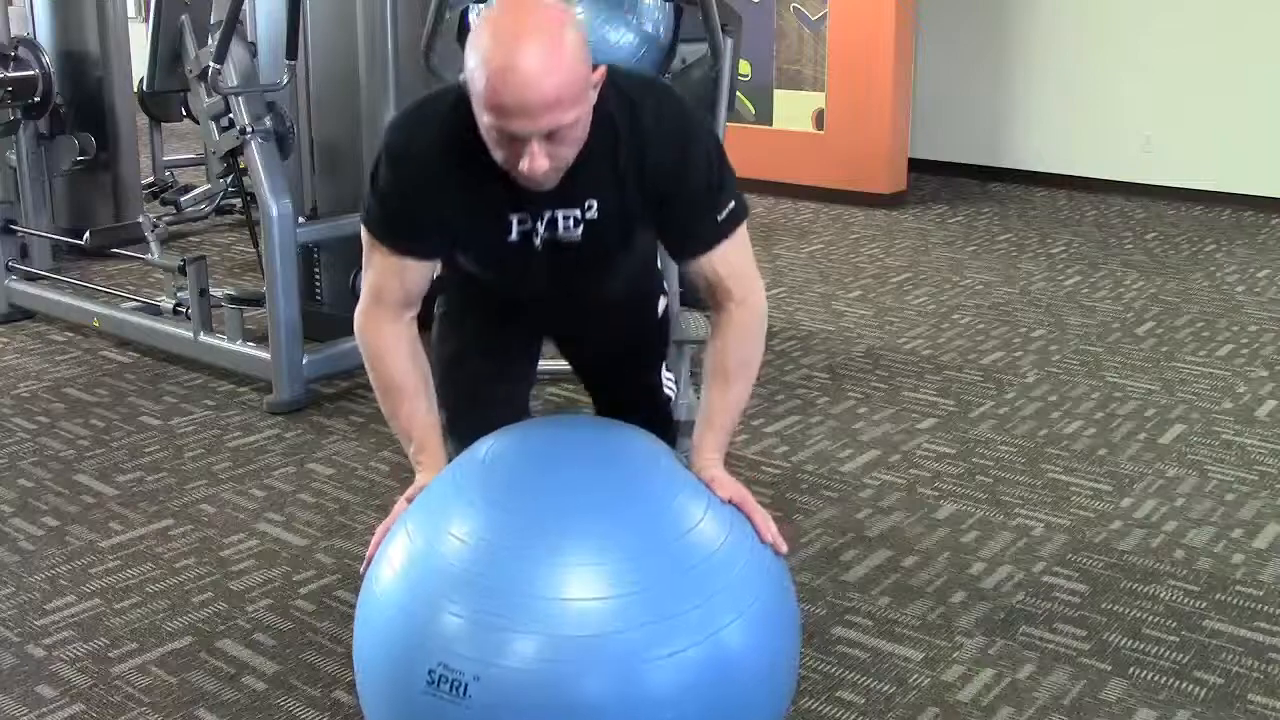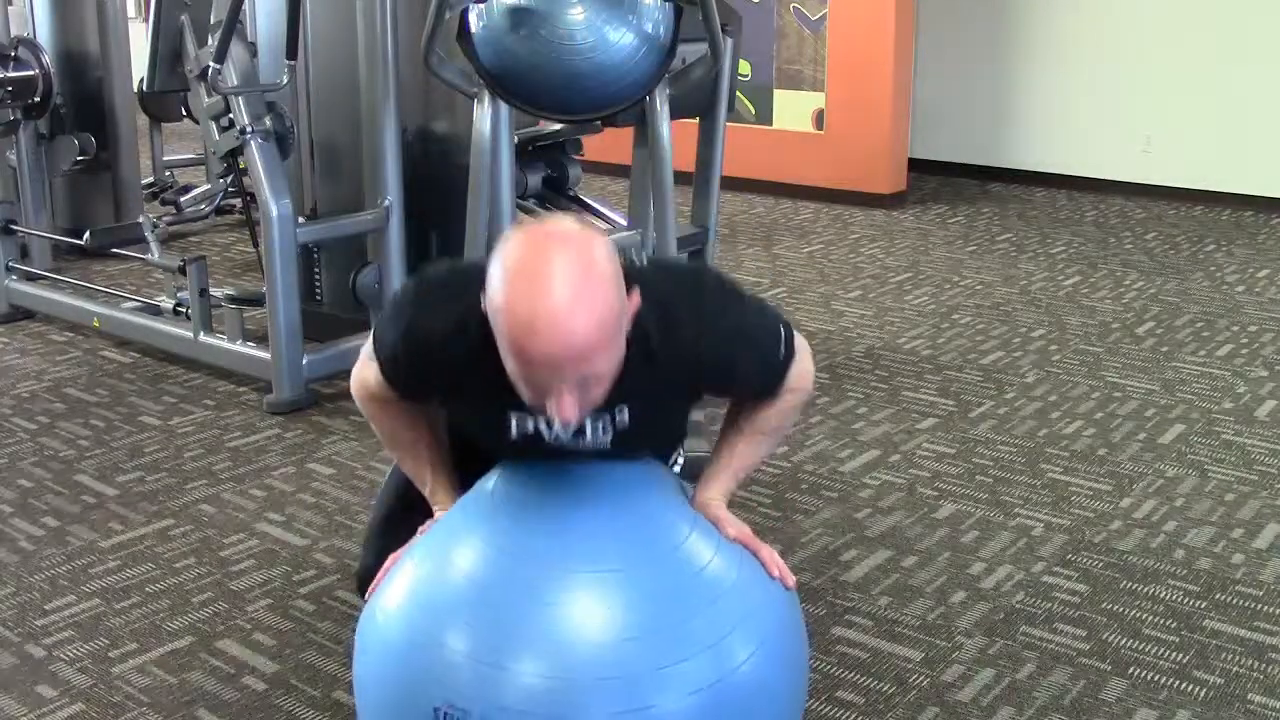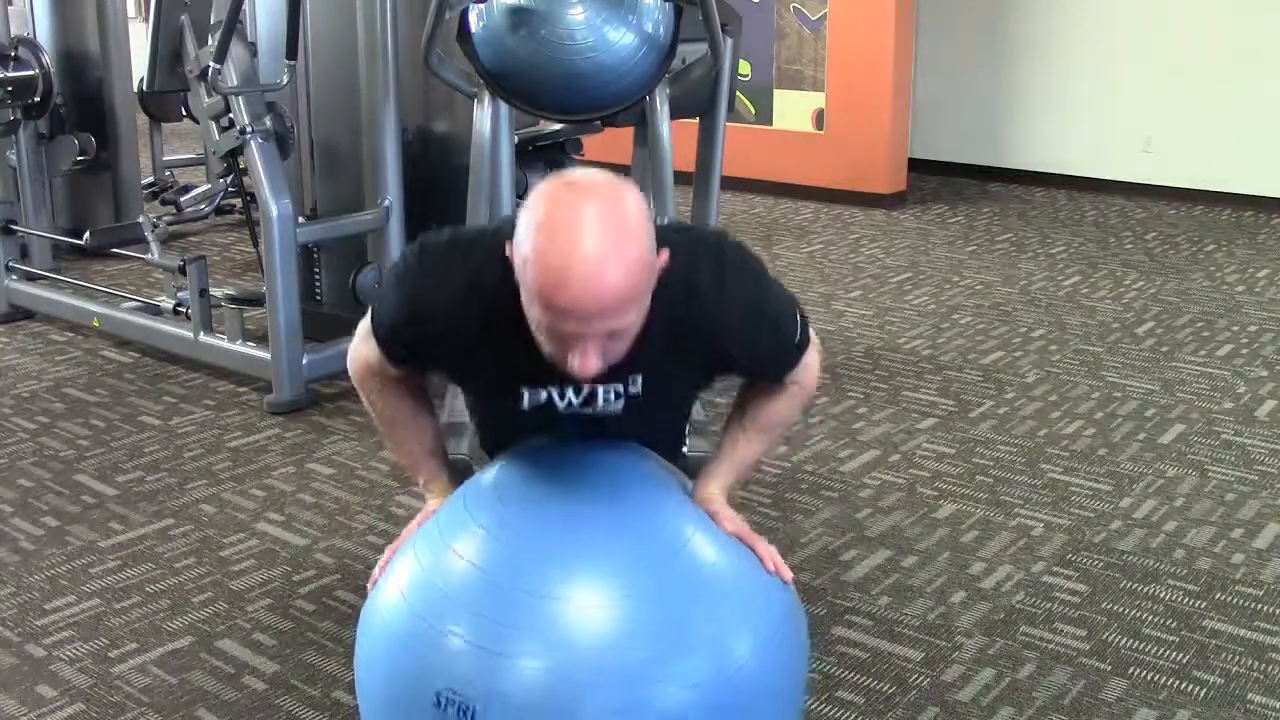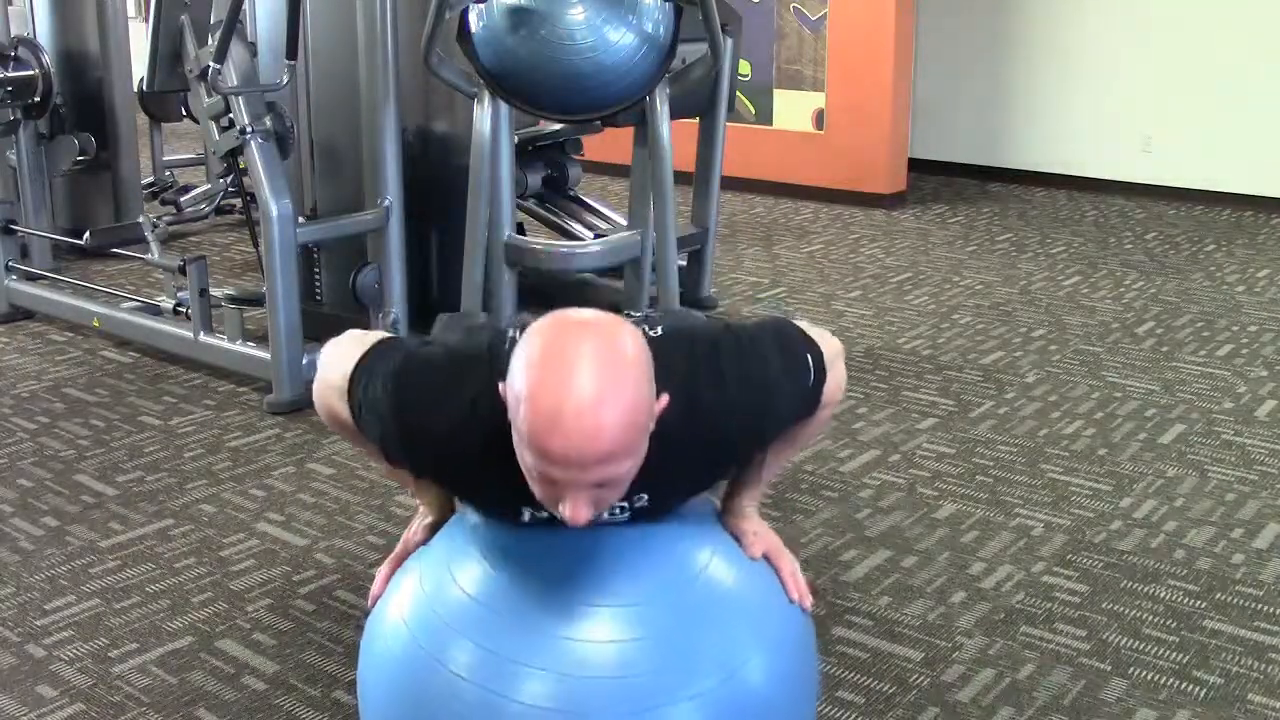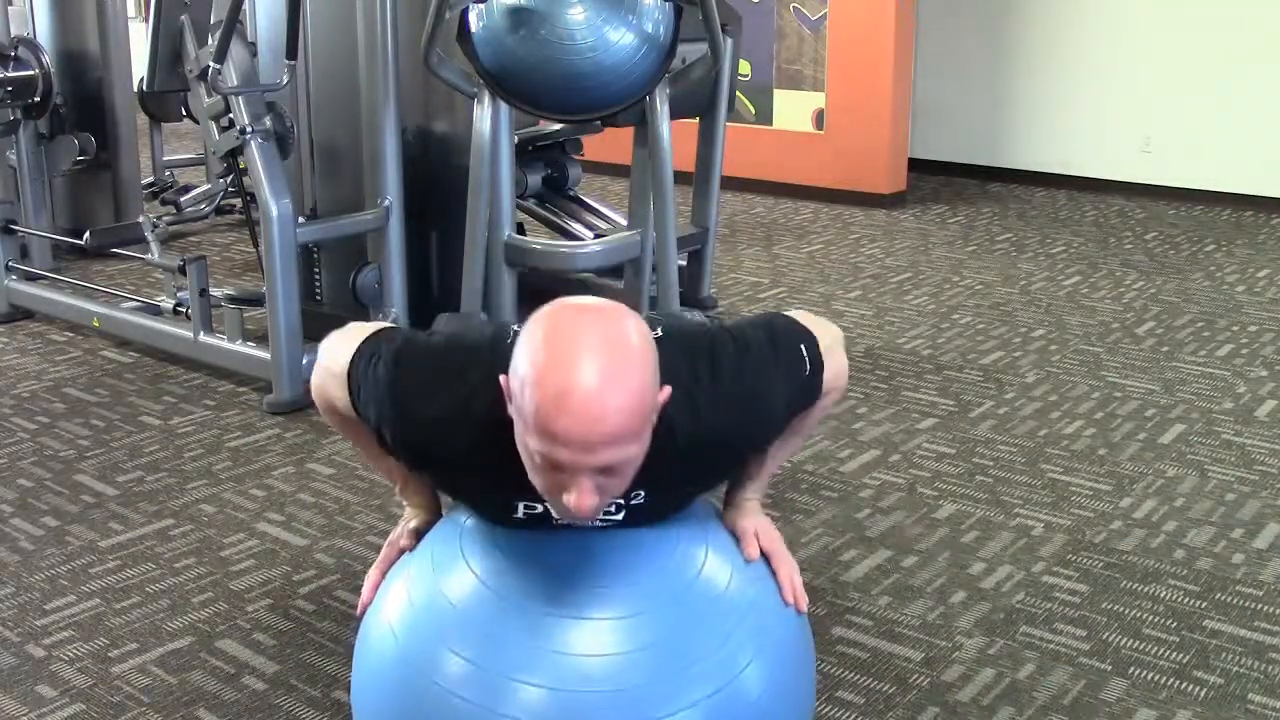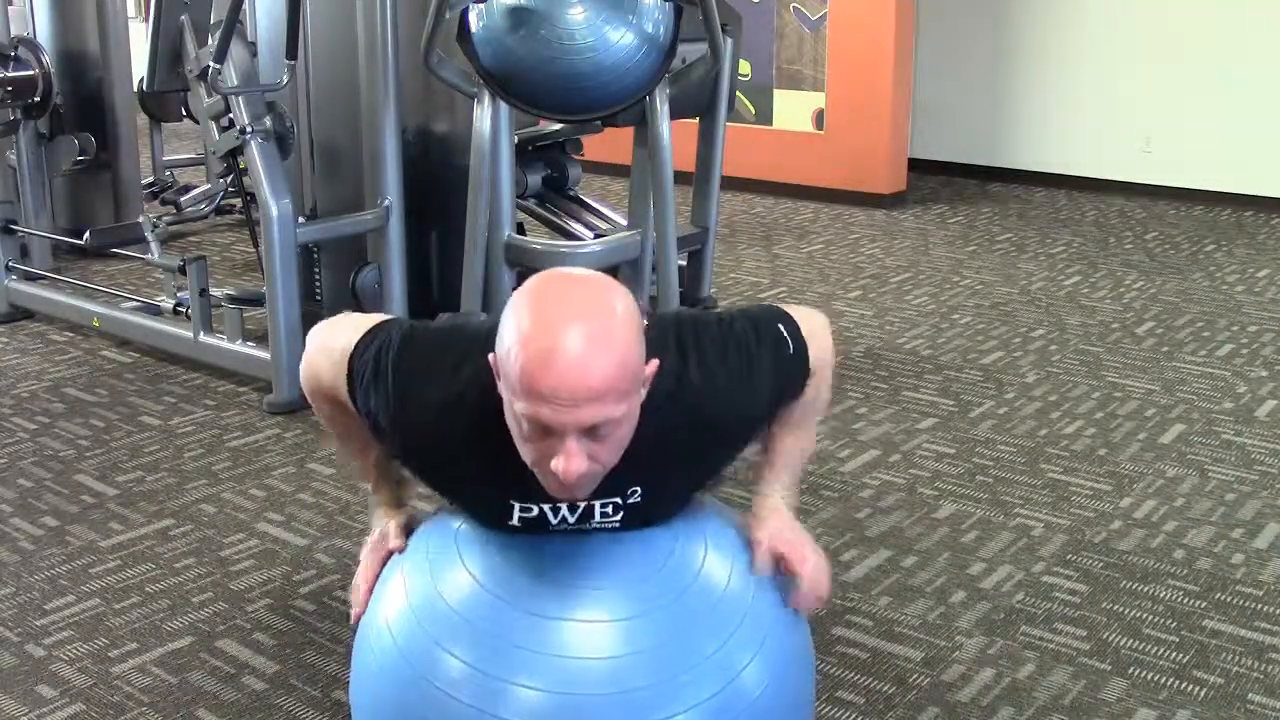
dt=0.7s
person 1, frame 1
left shoulder: (661, 127)
right shoulder: (421, 146)
left elbow: (737, 296)
right elbow: (386, 311)
left wrist: (708, 460)
right wrist: (431, 470)
left hip: (617, 286)
right hip: (485, 294)
person 1, frame 2
left shoulder: (695, 319)
right shoulder: (436, 319)
left elbow: (792, 377)
right elbow: (374, 388)
left wrist: (711, 497)
right wrist: (447, 508)
person 1, frame 3
left shoulder: (717, 283)
right shoulder: (441, 282)
left elbow: (795, 374)
right elbow: (374, 366)
left wrist: (712, 490)
right wrist: (439, 493)
person 1, frame 4
left shoulder: (725, 390)
right shoulder: (439, 400)
left elbow: (826, 364)
right elbow: (334, 370)
left wrist: (742, 506)
right wrist: (434, 501)
person 1, frame 5
left shoulder: (724, 392)
right shoulder: (436, 396)
left elbow: (828, 354)
right elbow: (333, 363)
left wrist: (745, 500)
right wrist: (420, 503)
person 1, frame 6
left shoulder: (714, 379)
right shoulder: (428, 387)
left elbow: (813, 337)
right elbow: (321, 353)
left wrist: (774, 502)
right wrist: (388, 505)
